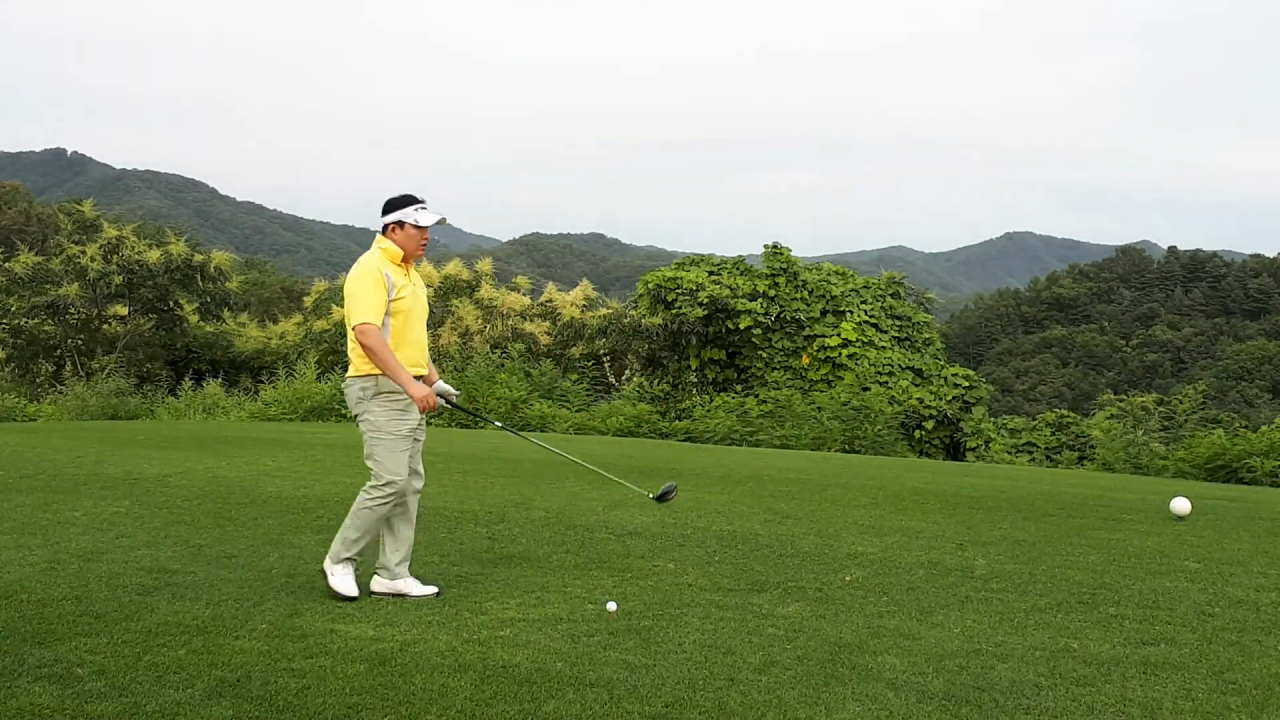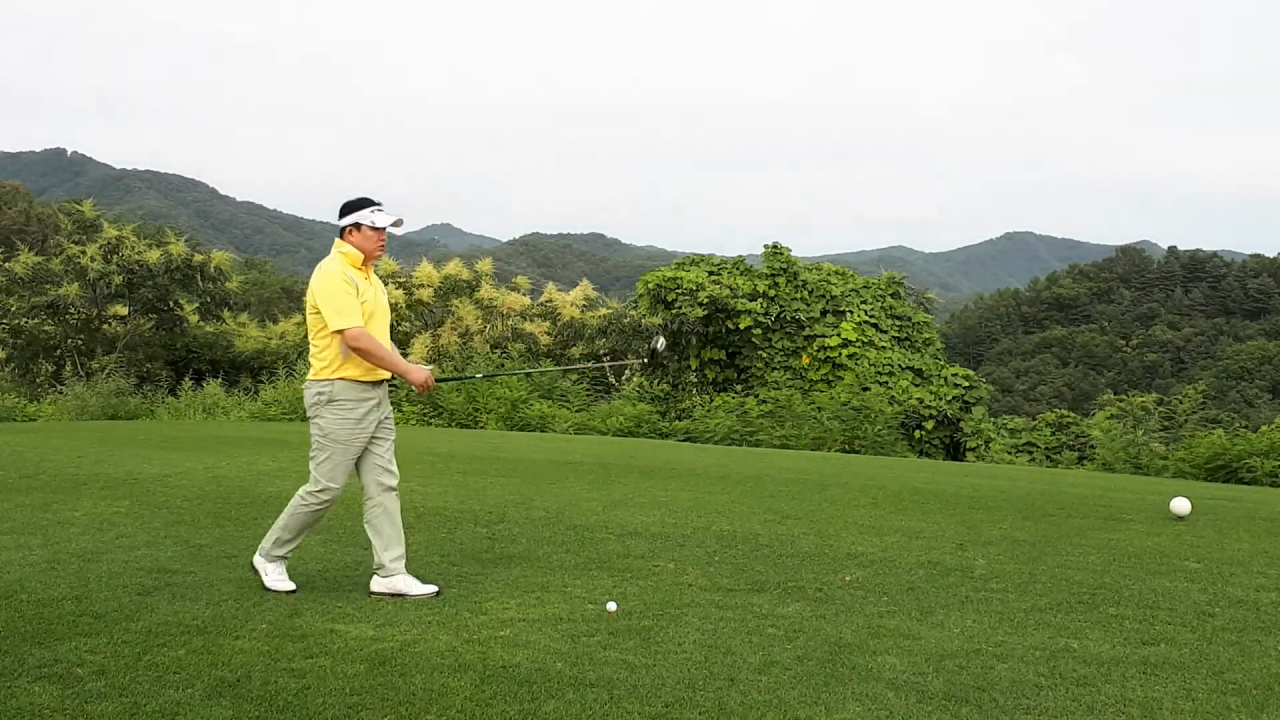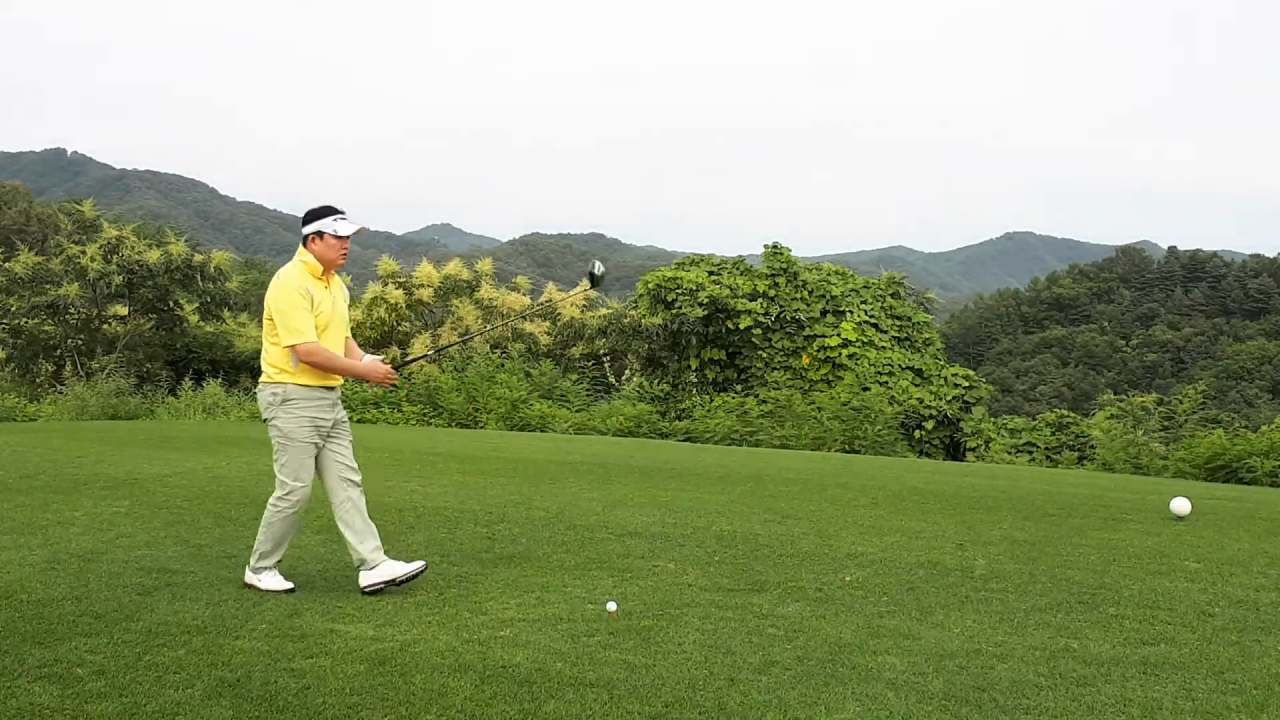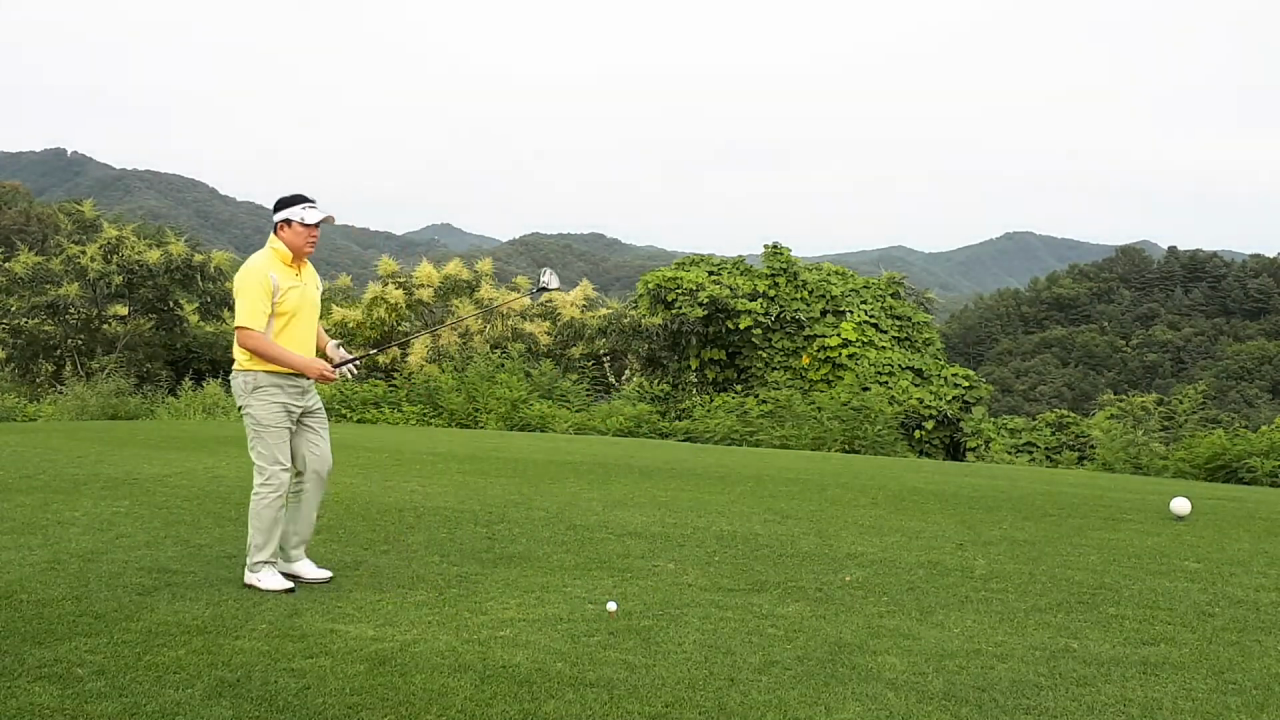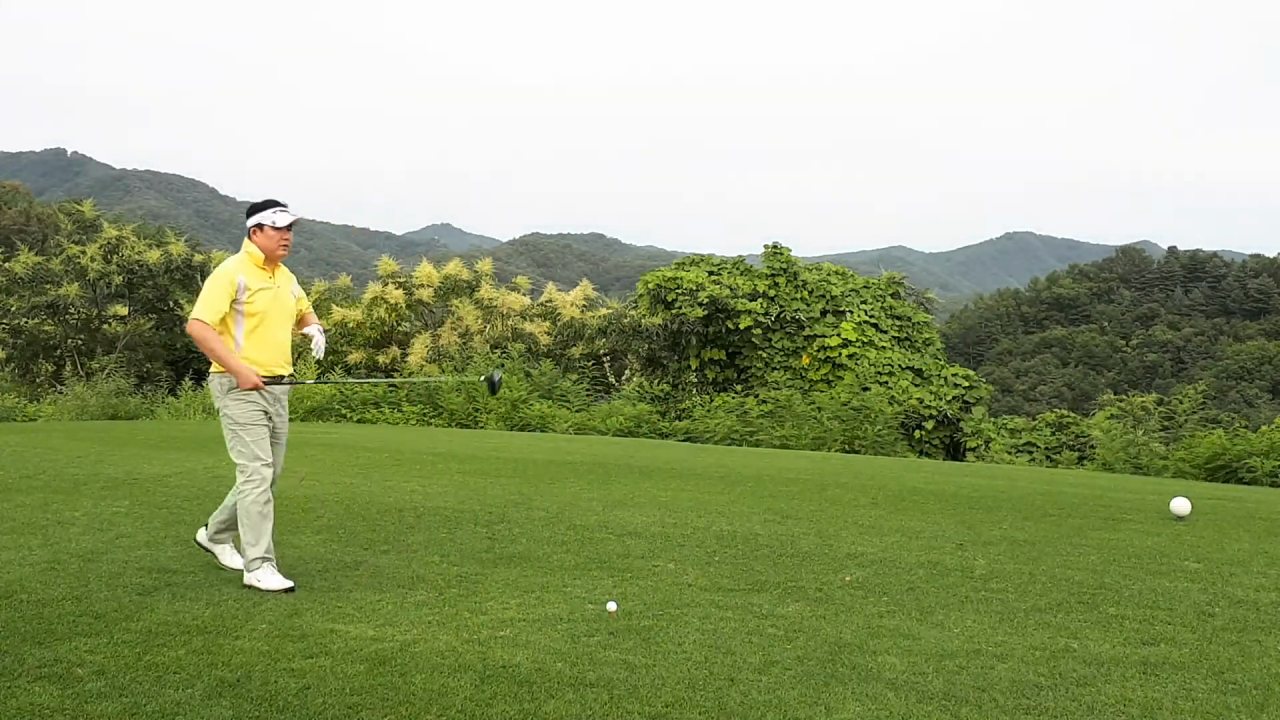
dt=0.2s
person 1, frame 1
left shoulder: (409, 272)
right shoulder: (370, 270)
right elbow: (368, 336)
left wrist: (433, 379)
right wrist: (411, 384)
left hip: (406, 392)
right hip: (379, 389)
left knee: (410, 484)
right knee: (388, 482)
left ankle: (392, 574)
right ankle: (341, 558)
person 1, frame 2
left shoulder: (366, 275)
right shoulder: (333, 274)
right elbow: (354, 338)
left wrist: (406, 370)
right wrist: (406, 369)
left hip: (373, 394)
right hip: (338, 395)
left knee: (383, 485)
right knee: (326, 487)
left ankle: (391, 573)
right ankle: (271, 555)
person 1, frame 3
left shoulder: (335, 284)
right shoulder: (291, 283)
right elbow: (305, 350)
left wrist: (366, 363)
right wrist: (363, 370)
left hip: (327, 398)
right hip: (291, 397)
left knee: (345, 481)
right knee: (294, 489)
left ankle: (373, 565)
right ankle: (261, 567)
person 1, frame 4
left shoulder: (308, 272)
right shoulder: (259, 270)
right elbow: (249, 336)
left wrist: (331, 348)
right wrist: (305, 365)
left hip: (302, 387)
right hip: (263, 384)
left knee: (317, 467)
right knee: (274, 477)
left ankle: (292, 556)
right ankle: (260, 566)
person 1, frame 5
left shoulder: (285, 277)
right shoulder: (231, 273)
left elbow: (305, 315)
right elbow: (198, 327)
left wrist: (314, 329)
right wrist: (238, 368)
left hip: (275, 389)
right hip: (238, 387)
left knee: (265, 476)
right knee: (256, 474)
left ankle: (214, 533)
right ankle: (259, 566)
